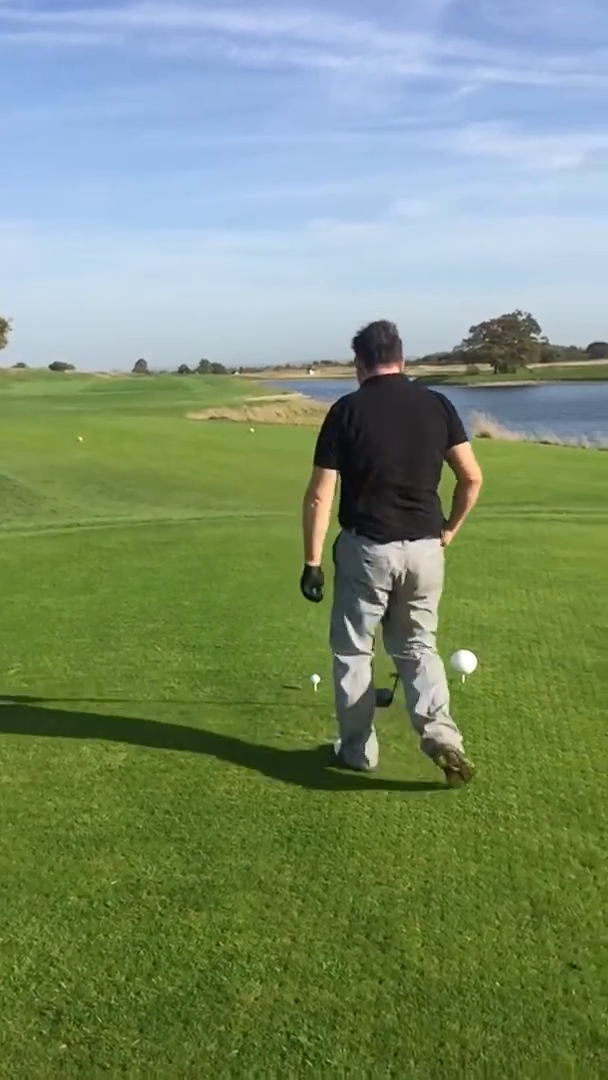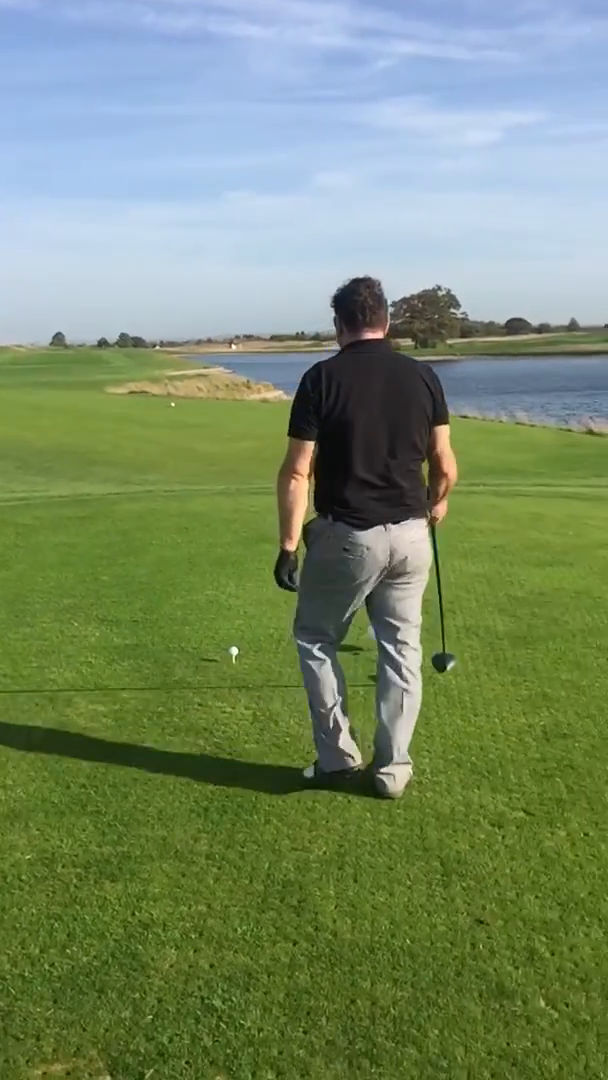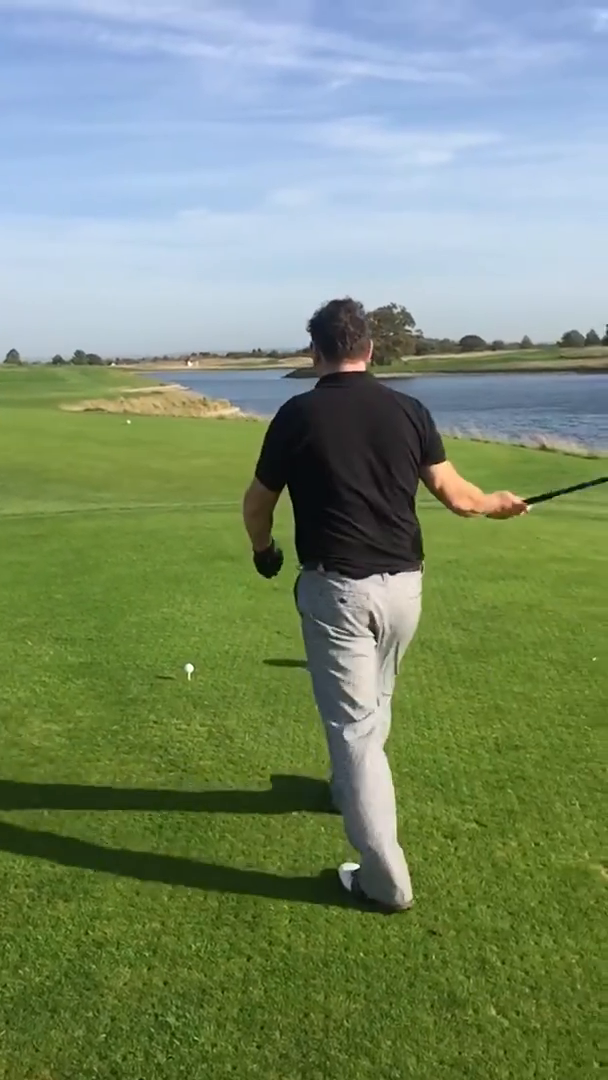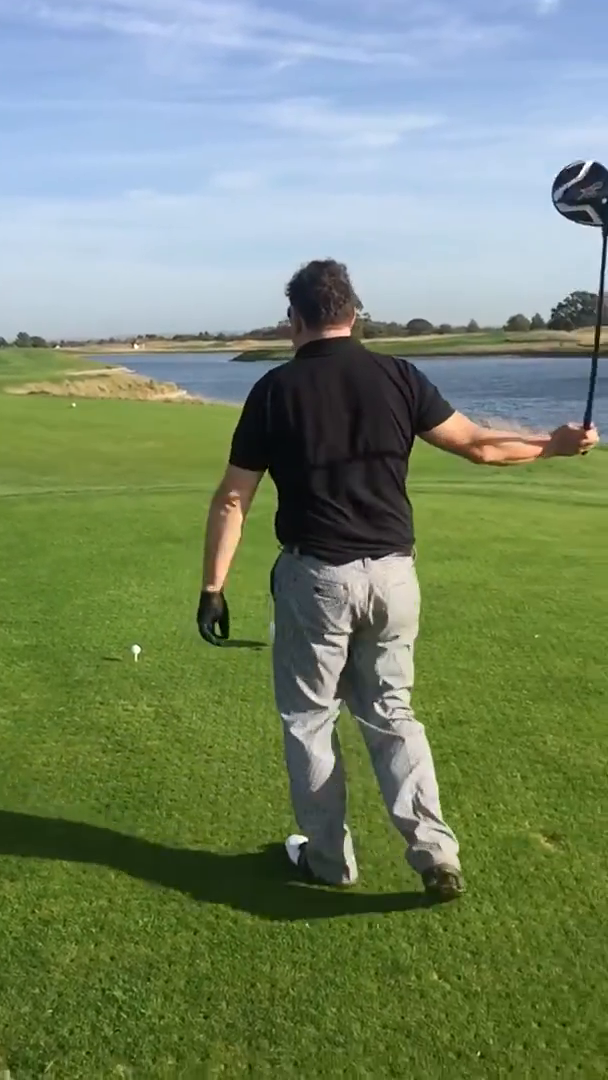
dt=0.4s
person 1, frame 1
left shoulder: (347, 411)
right shoulder: (438, 406)
left elbow: (321, 494)
right elbow: (471, 479)
left wrist: (312, 562)
right wrist: (449, 528)
left hip: (366, 550)
right hip: (423, 548)
left knee: (353, 653)
right knee: (418, 646)
left ankle: (358, 750)
right ankle: (439, 731)
person 1, frame 2
left shoulder: (323, 378)
right shoulder: (422, 377)
left elbow: (296, 471)
right elbow: (442, 464)
left wrist: (288, 546)
right wrist: (437, 504)
left hip: (346, 536)
right hip: (410, 533)
left knee: (316, 639)
right knee: (402, 654)
left ankle: (338, 753)
right ankle: (392, 767)
person 1, frame 3
left shoulder: (297, 416)
right shoulder: (408, 410)
left elbow: (256, 505)
right elbow: (453, 494)
left wrist: (264, 551)
right wrist: (500, 505)
left hip: (336, 589)
right hip: (402, 583)
left knee: (351, 725)
right knee: (374, 702)
left ankle: (384, 876)
right ankle: (360, 802)
person 1, frame 4
left shoulder: (276, 390)
right shoulder: (397, 376)
left elbow: (233, 499)
right elbow: (478, 443)
left wrist: (213, 588)
right wrist: (552, 445)
left hip: (316, 577)
right hip: (392, 571)
left knee: (308, 717)
right knee: (392, 711)
left ankle: (329, 855)
right ankle: (433, 847)
